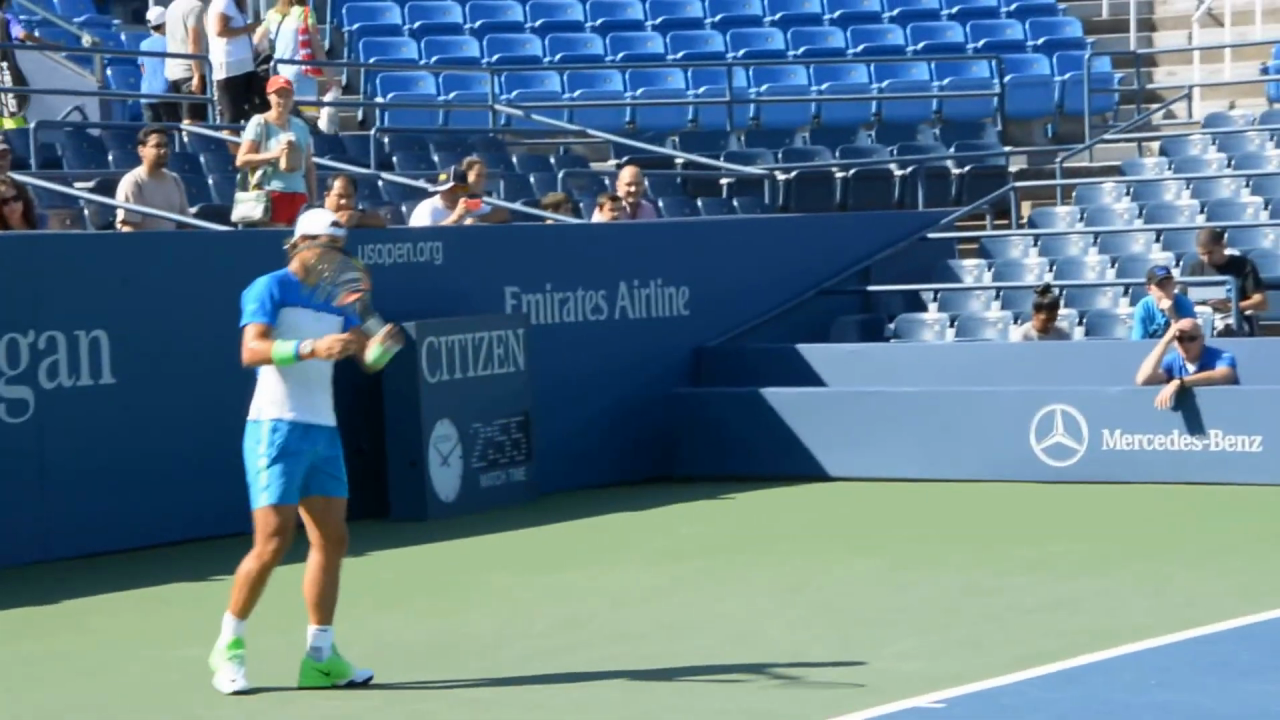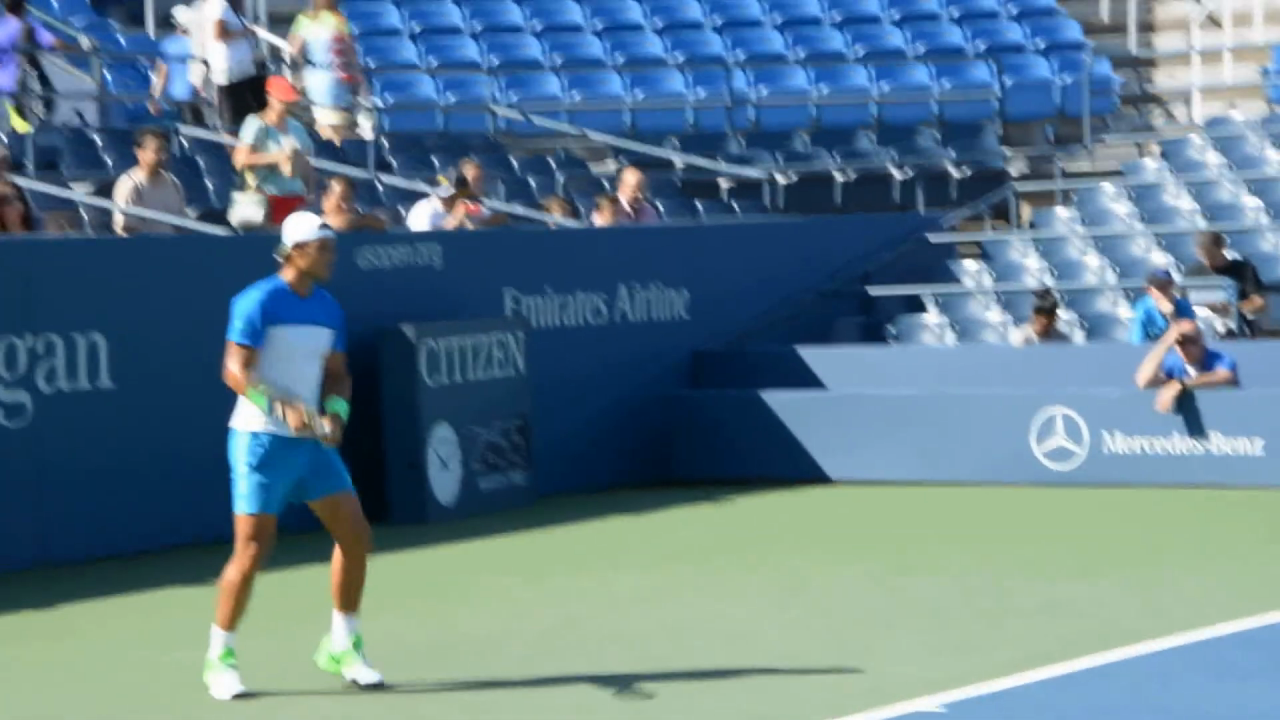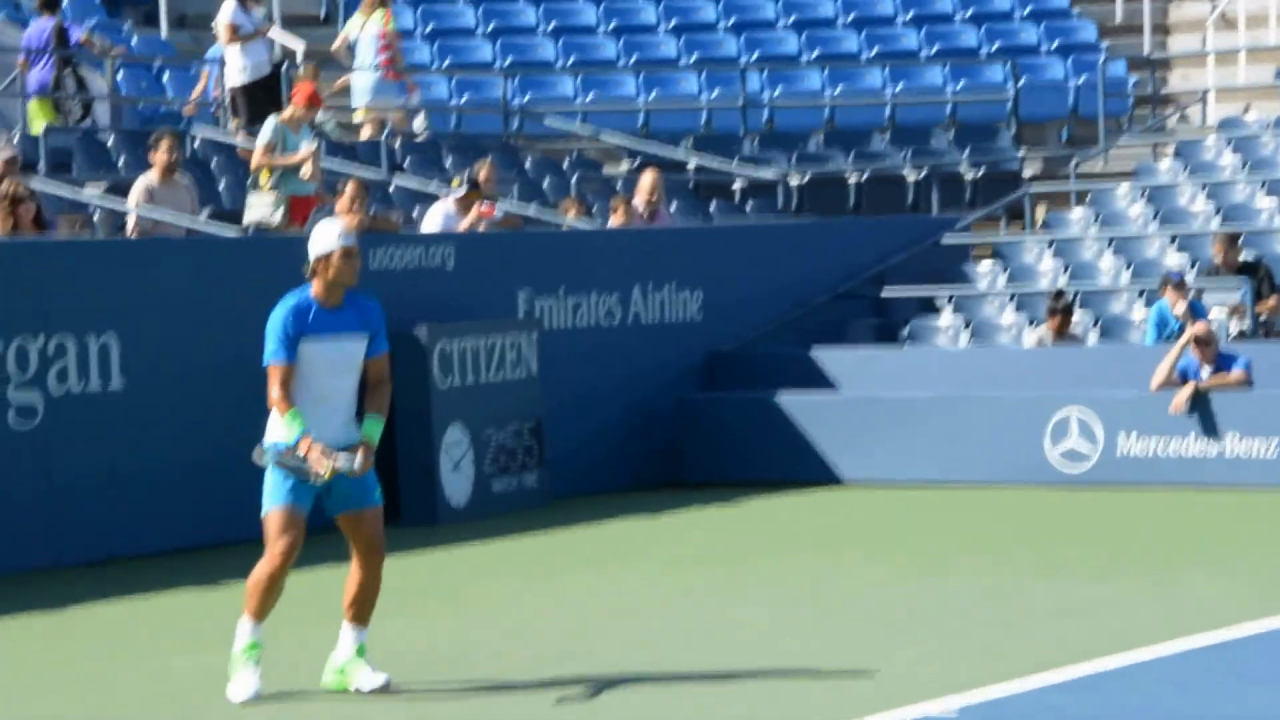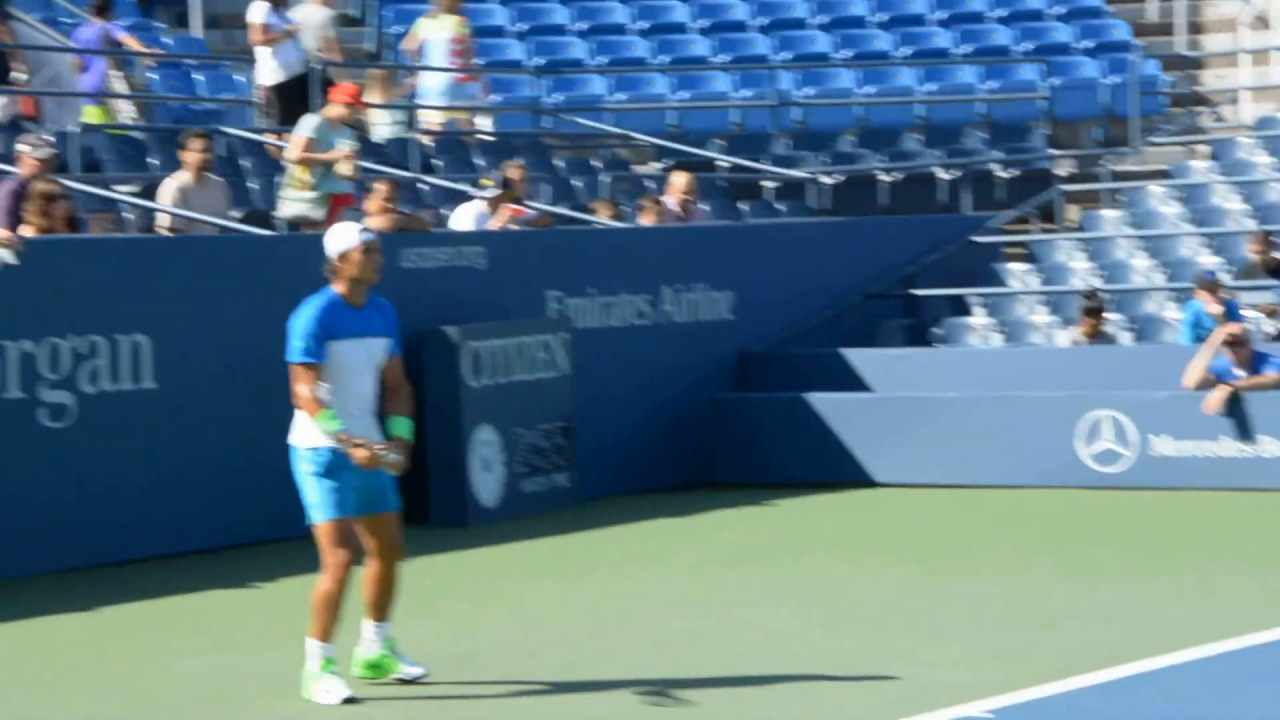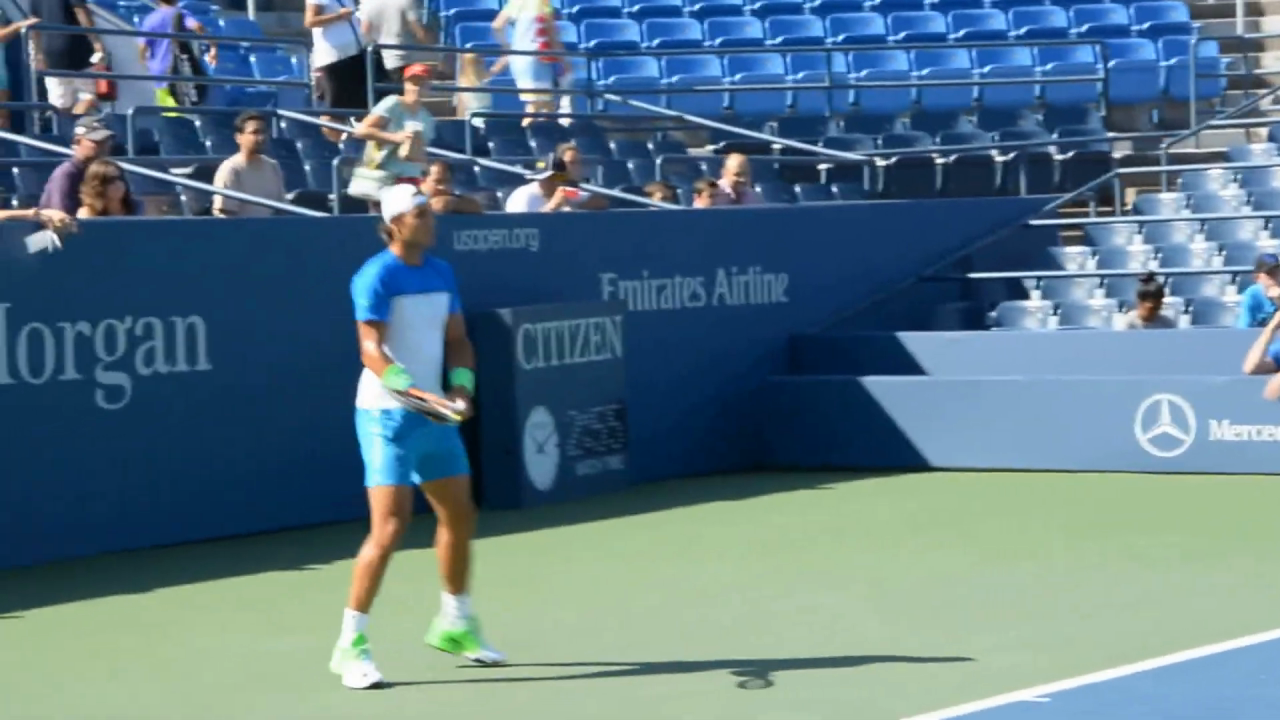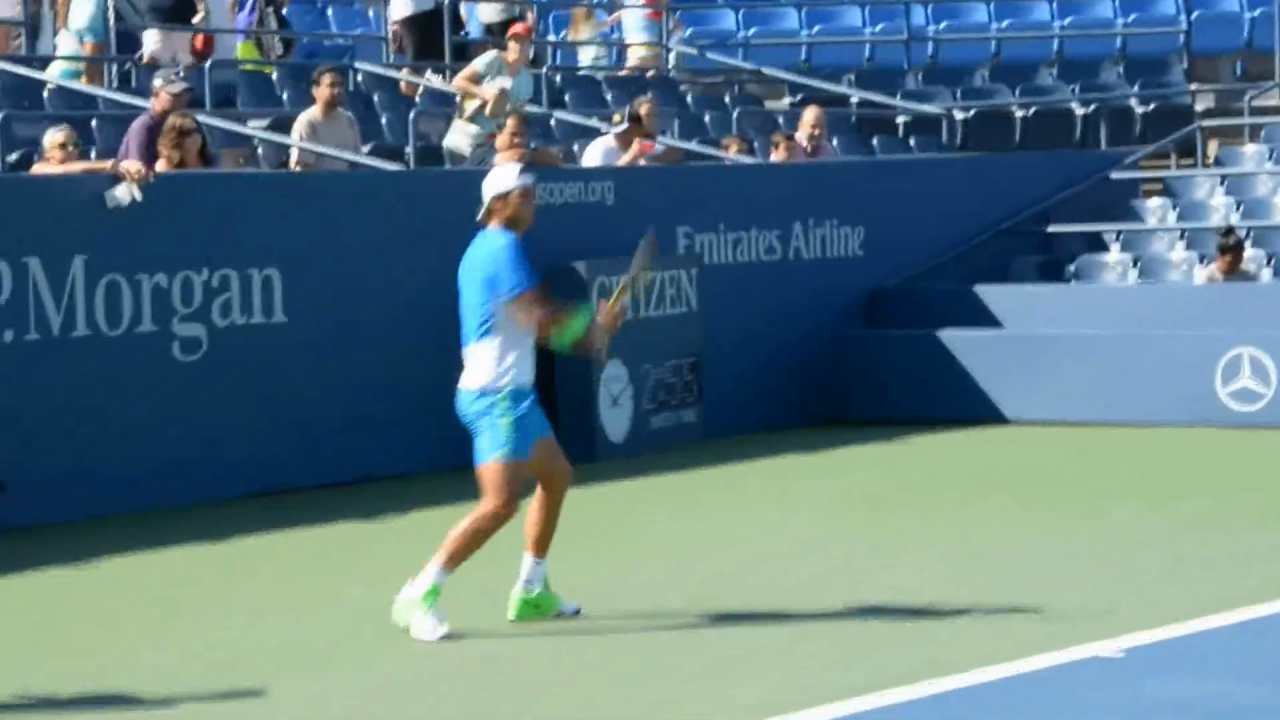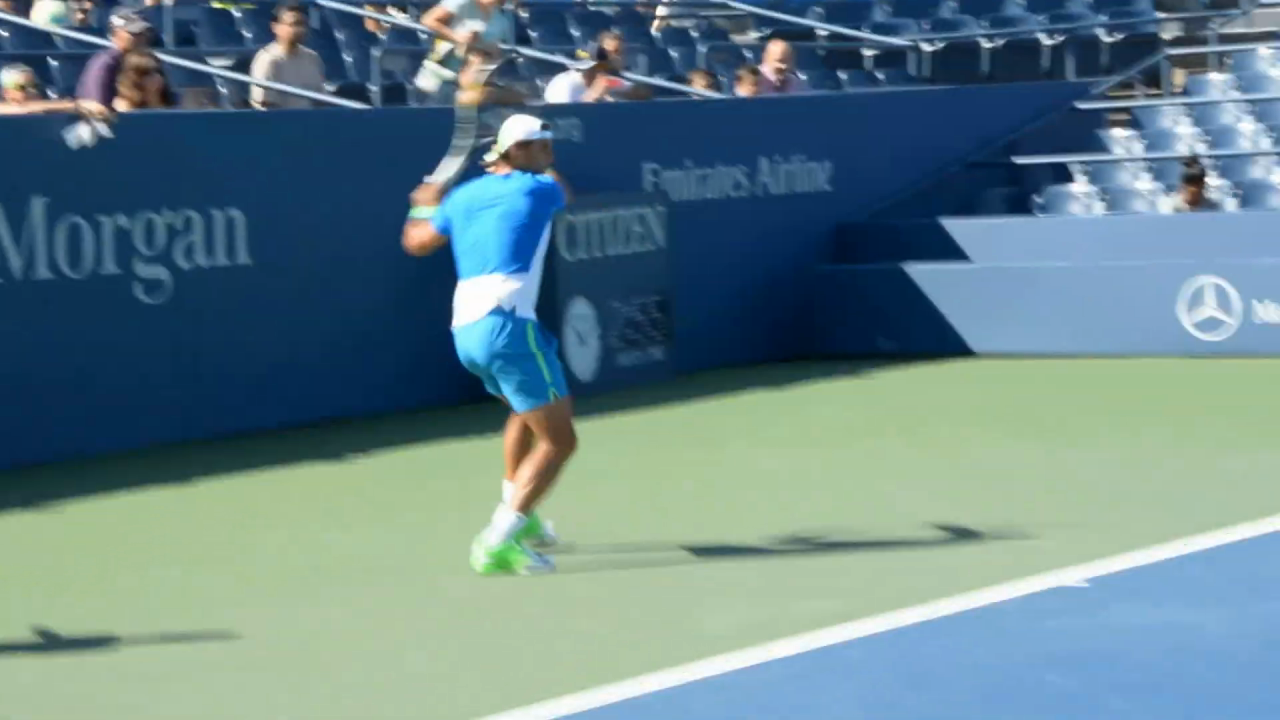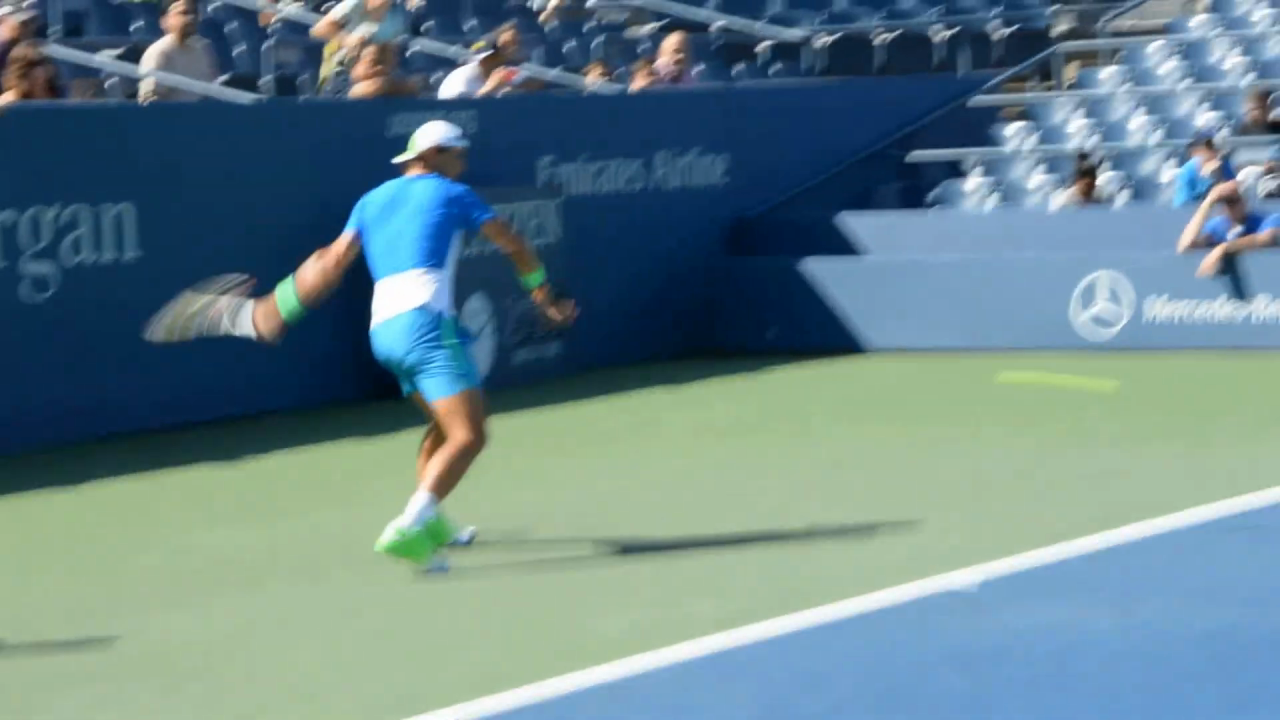
dt=0.3s
person 1, frame 1
left shoulder: (336, 300)
right shoulder: (267, 288)
left elbow: (367, 351)
right elbow: (252, 351)
left wrist: (380, 343)
right wrist: (313, 349)
left hip: (324, 433)
right hip: (276, 430)
left knee: (330, 544)
right knee: (272, 545)
left ankle: (321, 657)
right ankle: (228, 648)
person 1, frame 2
left shoulder: (328, 307)
right shoulder: (257, 300)
left elbow: (337, 375)
right elbow: (234, 372)
left wrist: (335, 414)
right wrist: (282, 407)
left hip: (311, 444)
right hip: (261, 440)
left knee: (354, 536)
right knee: (251, 553)
left ankle: (342, 646)
right ankle: (219, 658)
person 1, frame 3
left shoulder: (369, 310)
right shoulder: (289, 315)
left elbow: (379, 381)
right elbow: (278, 393)
left wrist: (368, 441)
right wrist: (308, 447)
left hip: (346, 450)
right hip: (291, 450)
left knee: (371, 553)
right knee: (282, 551)
left ankle: (349, 657)
right ankle: (244, 653)
person 1, frame 4
left shoulder: (383, 313)
right shoulder: (312, 316)
left elbow: (395, 384)
right elbow: (304, 394)
left wrist: (400, 439)
right wrist: (348, 444)
left hip: (369, 449)
right hip: (321, 451)
left knee: (387, 551)
right knee: (339, 559)
left ankle: (375, 650)
right ankle: (317, 668)
person 1, frame 5
left shoulder: (441, 272)
right shoulder: (374, 277)
left elbow: (458, 342)
right elbow: (372, 353)
left wrist: (460, 388)
right wrist: (418, 392)
left hip: (434, 418)
right hip: (387, 417)
left knee: (459, 519)
right knee: (388, 531)
left ankle: (455, 625)
right ankle: (350, 644)
person 1, frame 6
left shoulder: (490, 249)
right shoulder: (503, 247)
left elbow: (533, 321)
right elbow: (542, 317)
left wrist: (582, 334)
right wrist: (592, 318)
left hip: (511, 393)
right hip: (495, 394)
left knee: (557, 477)
right knee: (499, 503)
left ankle: (532, 592)
right ankle: (420, 595)
person 1, frame 7
left shoulder: (462, 194)
right shoulder: (542, 187)
left elbow: (416, 241)
left wrist: (426, 206)
left hip: (469, 330)
right hip: (507, 326)
left knee: (528, 412)
right knee: (558, 442)
left ankle: (516, 518)
right ankle: (498, 544)
person 1, frame 8
left shoulder: (374, 199)
right shoulder: (455, 194)
left elbow: (330, 263)
right elbow: (514, 245)
left wrist: (276, 307)
right wrist: (542, 293)
left hip: (386, 330)
right hip: (424, 323)
left knee: (447, 424)
right knee: (468, 438)
left ankle: (426, 522)
right ankle: (409, 531)
